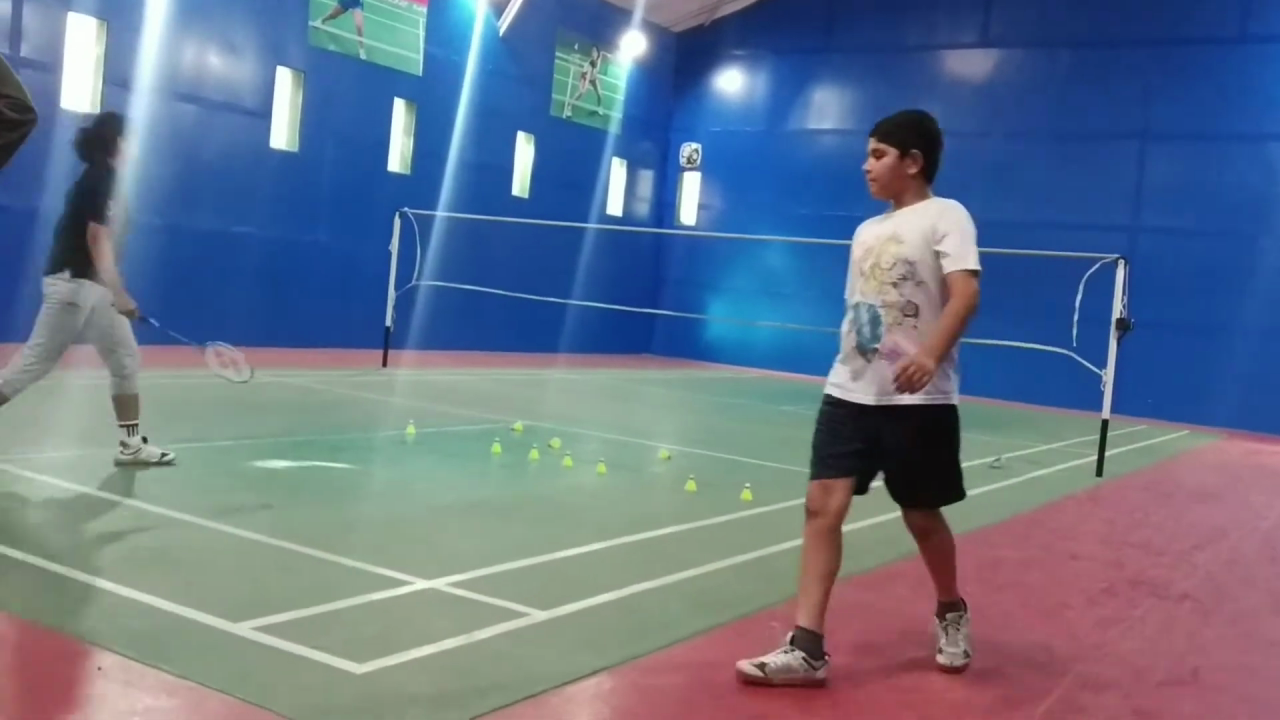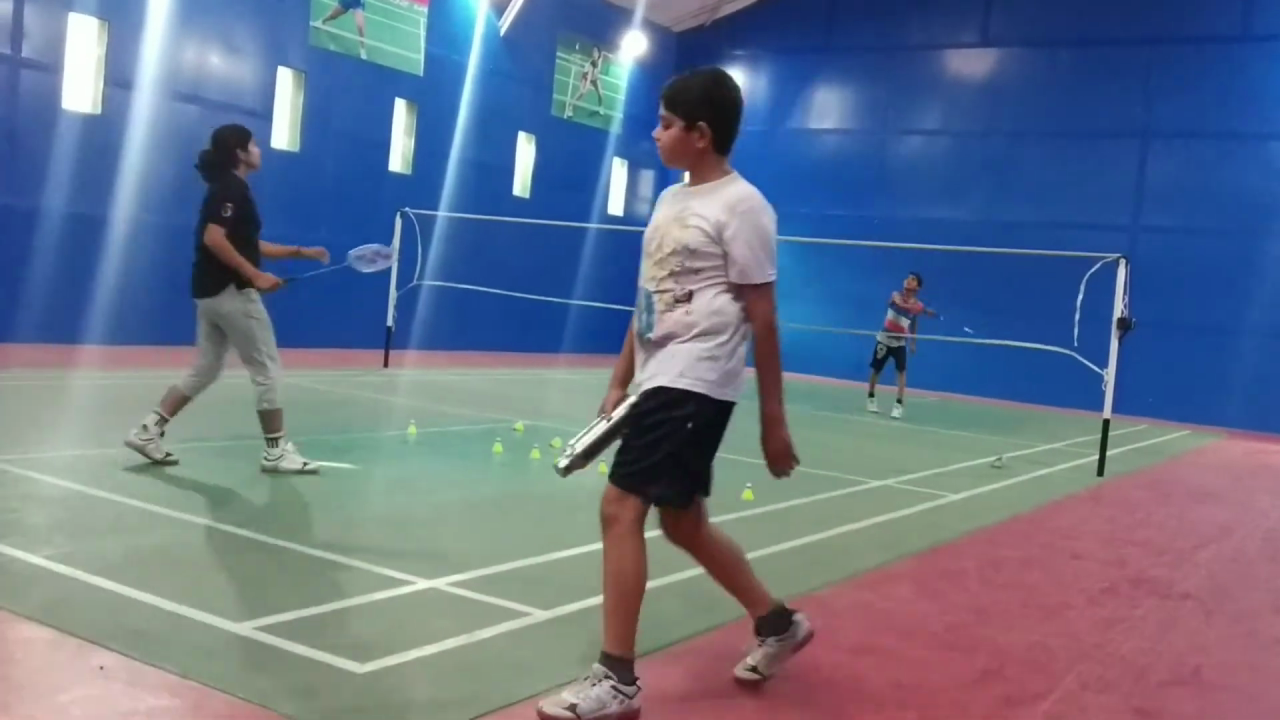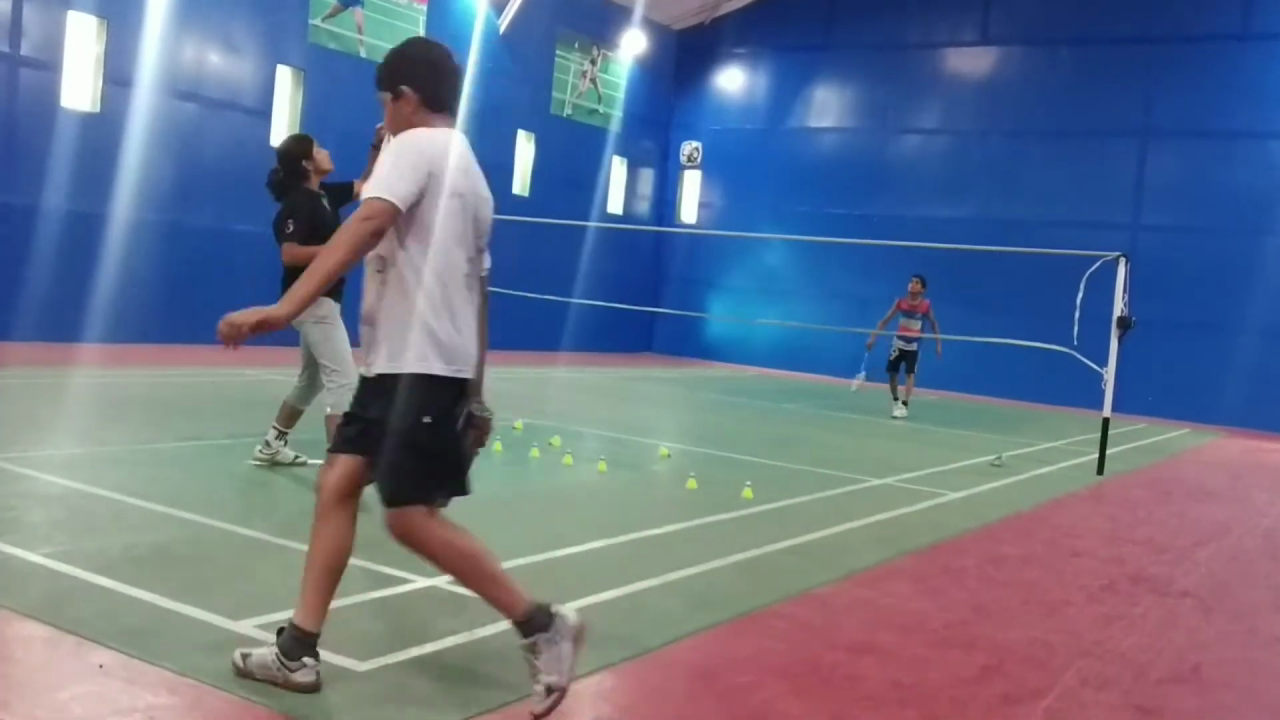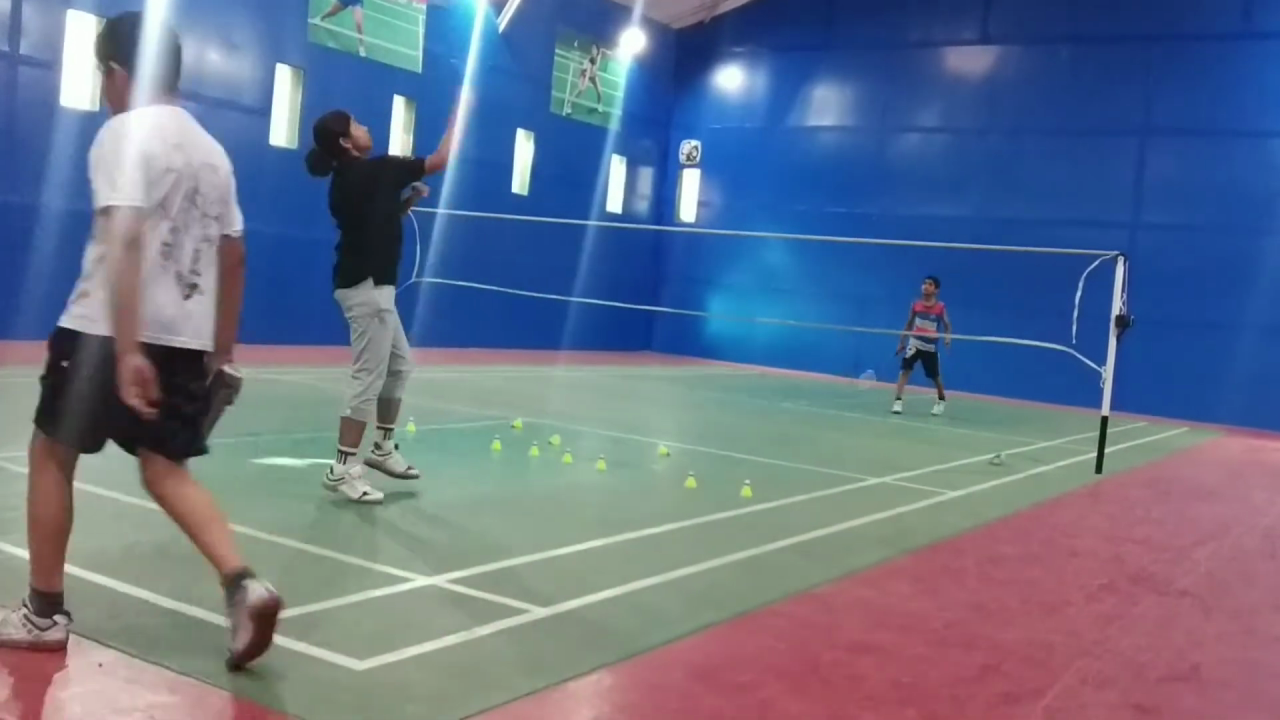
dt=0.5s
person 1, frame 1
left shoulder: (947, 217)
right shoulder: (867, 230)
left elbow: (965, 295)
left wrist: (929, 353)
left hip: (914, 400)
right hip: (849, 392)
left knee: (921, 514)
right knee: (823, 505)
left ankle: (951, 611)
right ankle: (806, 646)
person 1, frame 2
left shoulder: (741, 206)
right shoulder: (670, 200)
left elbow: (762, 319)
left wrist: (774, 420)
right wrist: (620, 379)
left hip: (693, 387)
right hip: (659, 383)
left knee: (619, 509)
right knee: (683, 522)
right ankle: (778, 623)
person 1, frame 3
left shoulder: (413, 146)
right shoulder: (469, 171)
left elbow: (362, 229)
right elbow: (473, 286)
left wrist: (285, 307)
right wrist: (474, 388)
left hip: (418, 362)
right hip: (424, 363)
left knee: (414, 520)
right knee: (336, 486)
left ankle: (544, 626)
right ankle: (297, 647)
person 1, frame 4
left shoulder: (123, 134)
right shoulder: (211, 150)
left elbow: (123, 242)
right elbow: (232, 256)
left wrist: (125, 348)
right wrist: (221, 349)
left hip: (105, 329)
right hip: (186, 337)
right knee: (168, 472)
right ankle: (243, 586)
person 2, frame 1
left shoulder: (103, 180)
right shoulder: (102, 180)
right elbow: (97, 239)
left wrist: (118, 293)
right wrist: (119, 293)
left hip: (93, 287)
right hip: (72, 282)
left knee: (126, 362)
right knee: (36, 362)
left ankle: (132, 443)
person 2, frame 2
left shoulder: (230, 189)
right shoulder: (232, 189)
left elbow: (250, 246)
right elbow: (213, 239)
left wrist: (297, 252)
right wrist: (255, 276)
left hip: (212, 293)
right hip: (232, 292)
left knee: (204, 370)
right knee: (266, 370)
left ankle: (148, 431)
right ankle: (276, 451)
person 2, frame 3
left shoulder: (326, 194)
right shoulder: (297, 205)
left elbow: (365, 186)
right elbow: (290, 256)
left wrist: (377, 148)
left hip: (324, 301)
right hip: (313, 302)
left knee: (311, 380)
right knee: (343, 377)
left ankle: (272, 444)
person 2, frame 4
left shoulder: (351, 180)
right shoulder: (372, 170)
right elbow: (438, 161)
left wrist: (408, 199)
right wrist: (454, 124)
left hip: (370, 284)
right hip: (367, 285)
left knee: (400, 365)
right knee: (369, 378)
left ankle: (383, 448)
right ankle: (343, 469)
